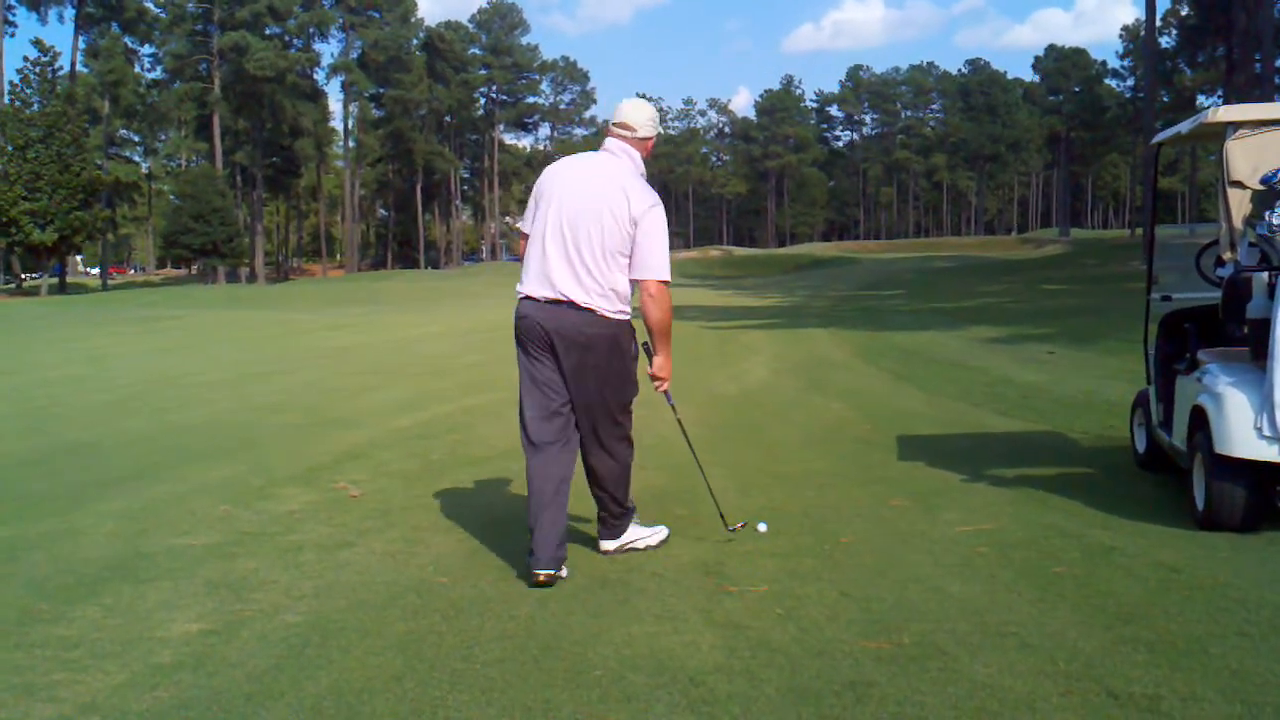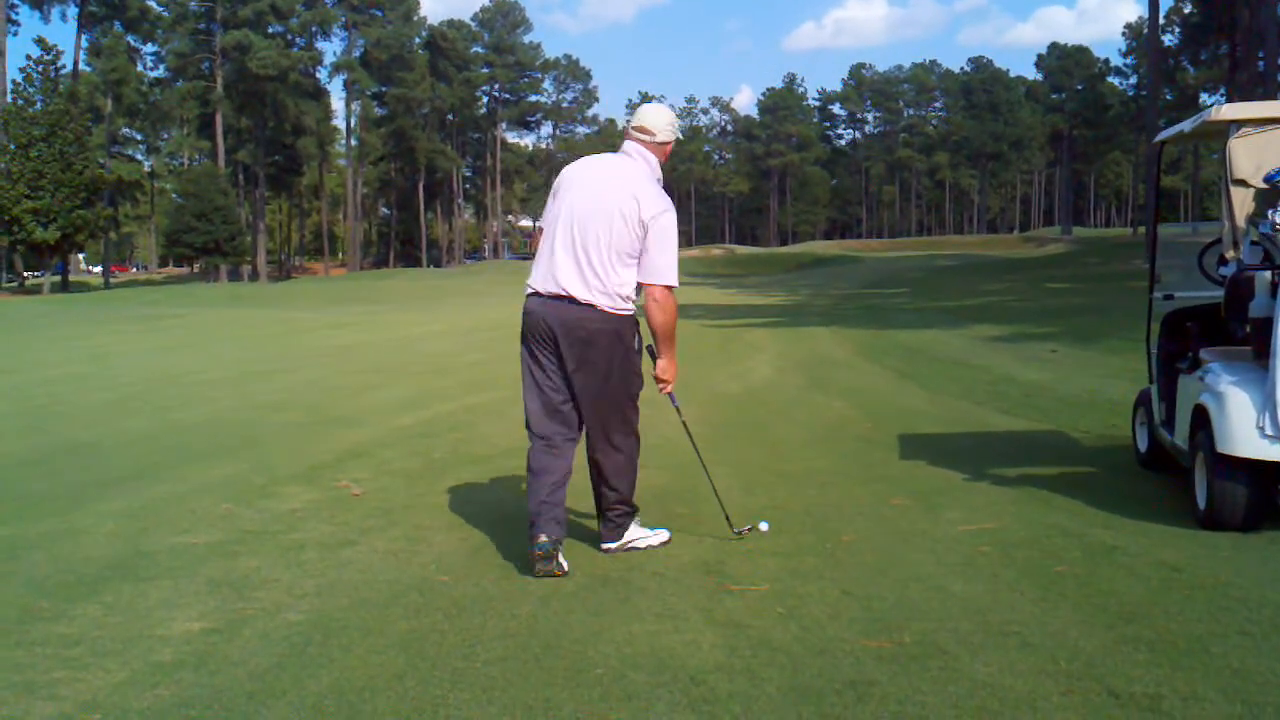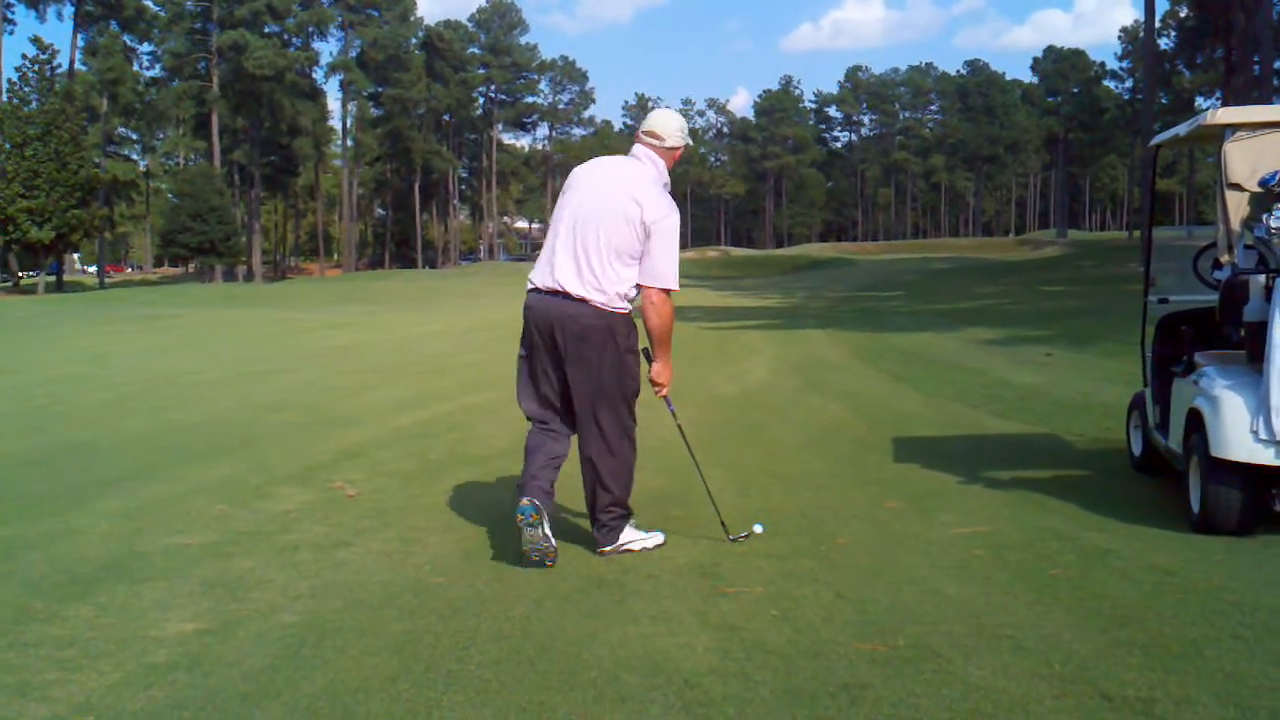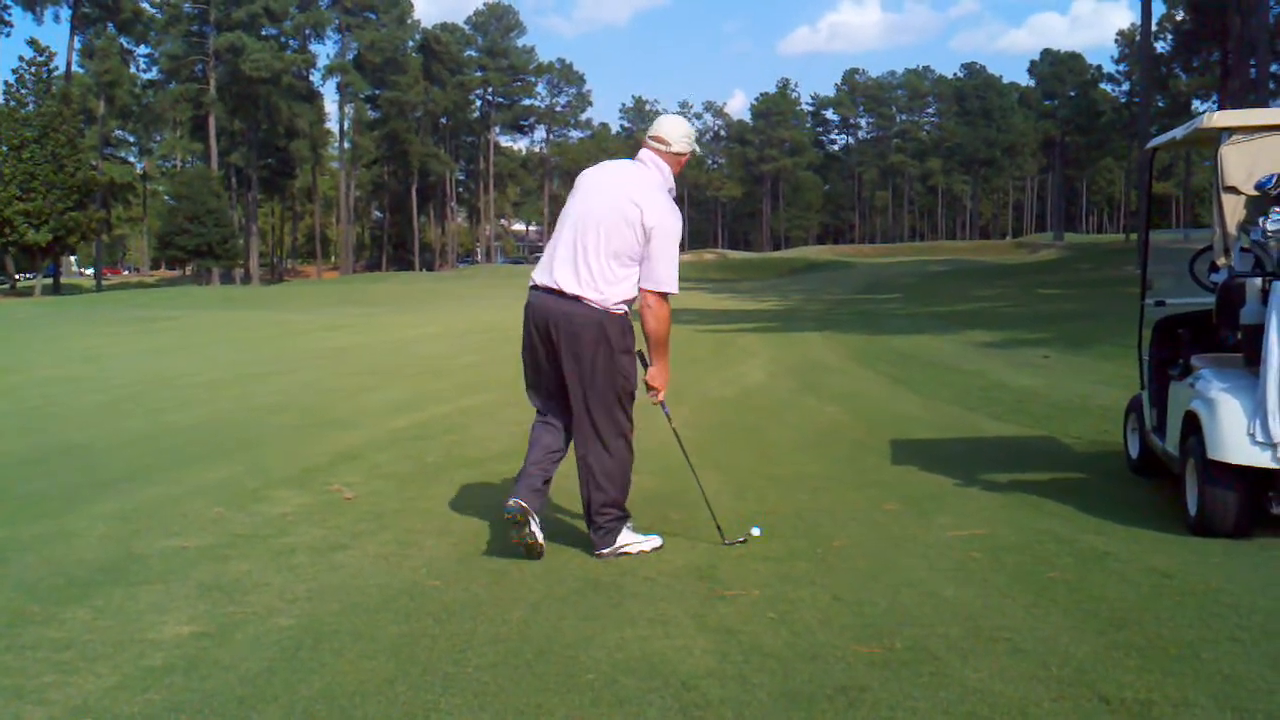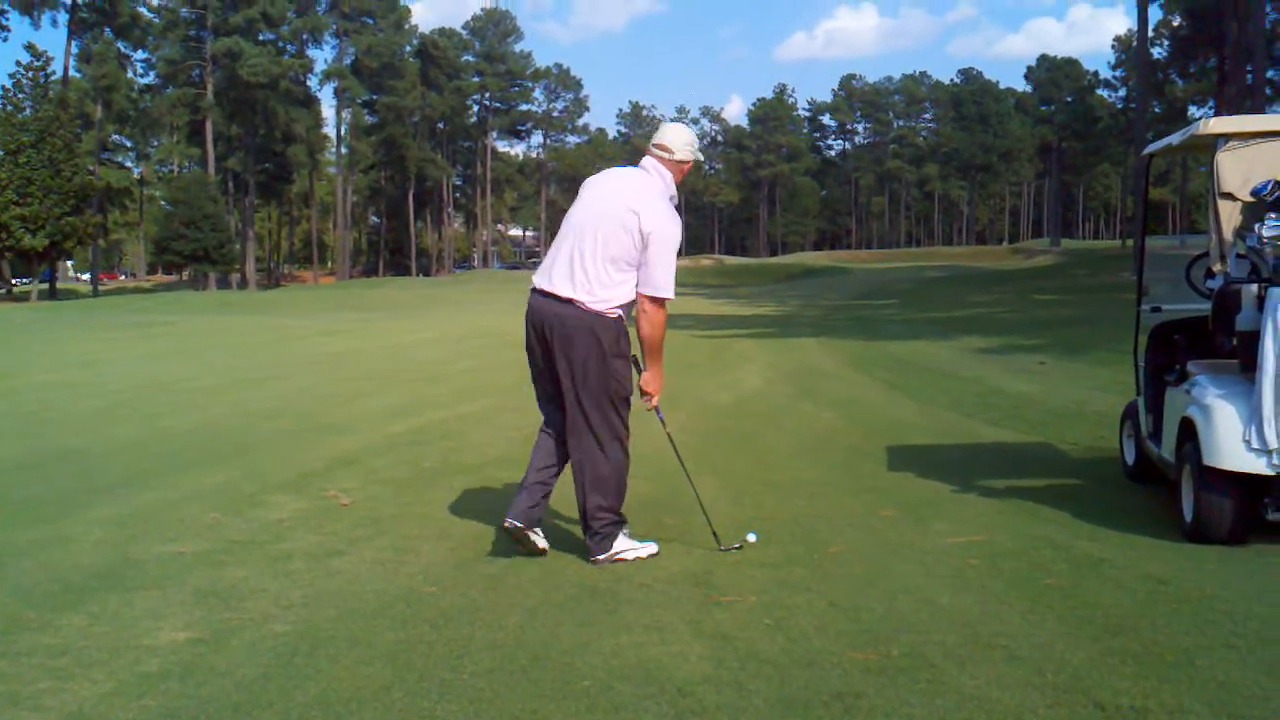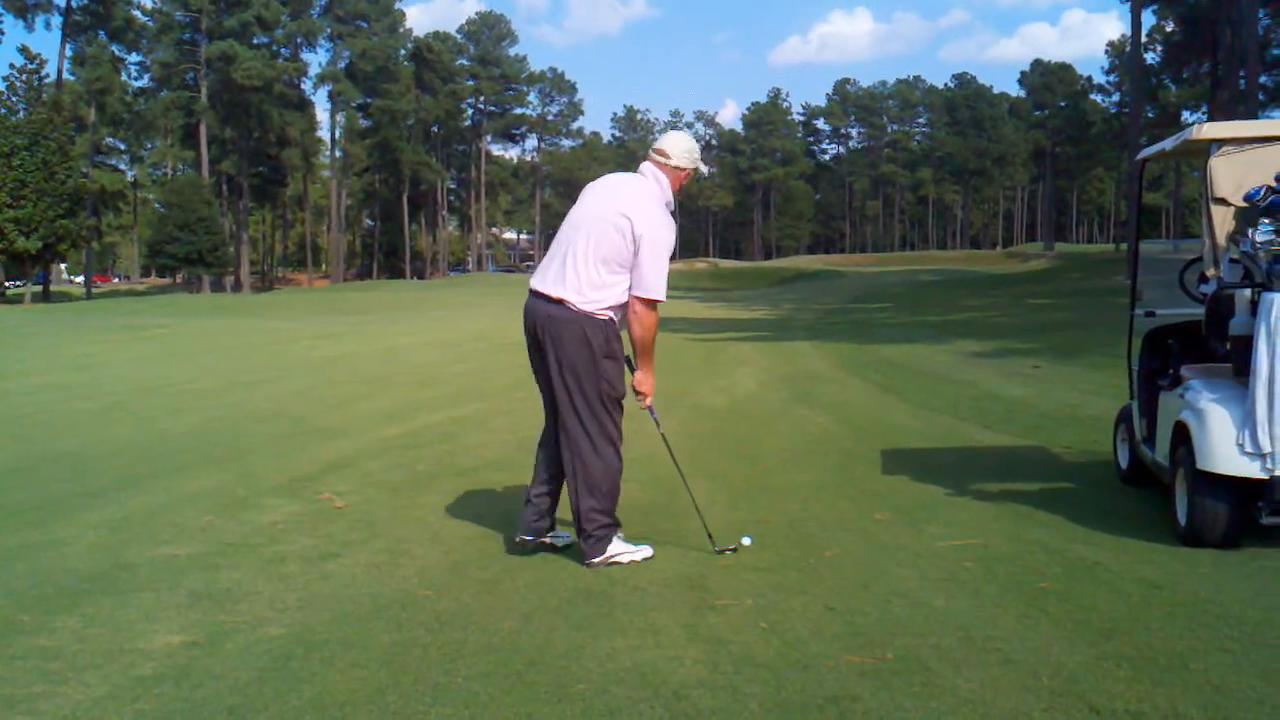
dt=0.1s
person 1, frame 1
left shoulder: (557, 171)
right shoulder: (643, 198)
left elbow: (525, 244)
right elbow: (653, 290)
right wrist: (662, 353)
left hip: (535, 316)
right hip: (599, 326)
left knee: (545, 436)
right knee: (607, 434)
left ankle: (546, 554)
right ankle: (615, 528)
person 1, frame 2
left shoulder: (576, 169)
right shoulder: (656, 201)
left elbow: (545, 239)
right elbow: (658, 293)
right wrist: (666, 356)
left hip: (541, 310)
right hip: (602, 322)
left knee: (551, 429)
right knee: (612, 429)
left ankle: (546, 535)
right ankle: (617, 527)
person 1, frame 3
left shoulder: (586, 170)
right shoulder: (660, 205)
right elbow: (655, 295)
right wrist: (662, 359)
left hip: (541, 305)
right hip: (599, 319)
left knee: (549, 420)
right knee: (608, 429)
left ankle: (533, 502)
right ankle: (612, 529)
person 1, frame 4
left shoulder: (597, 172)
right shoulder: (663, 209)
right elbow: (653, 299)
right wrist: (659, 363)
left hip: (542, 302)
right hip: (594, 319)
left knee: (553, 415)
right knee: (605, 428)
left ankle: (526, 497)
right ankle: (609, 533)
person 1, frame 5
left shoulder: (602, 179)
right shoulder: (663, 216)
right elbow: (649, 305)
right wrist: (654, 369)
left hip: (542, 305)
right hip: (590, 322)
left knee: (559, 420)
right knee: (601, 433)
left ankle: (526, 508)
right ankle: (605, 538)
person 1, frame 6
left shoulder: (606, 184)
right shoulder: (657, 218)
right elbow: (642, 304)
right wrist: (645, 369)
left hip: (539, 307)
right hip: (582, 324)
left knee: (561, 424)
right knee: (594, 434)
left ankle: (537, 523)
right ankle: (598, 542)
